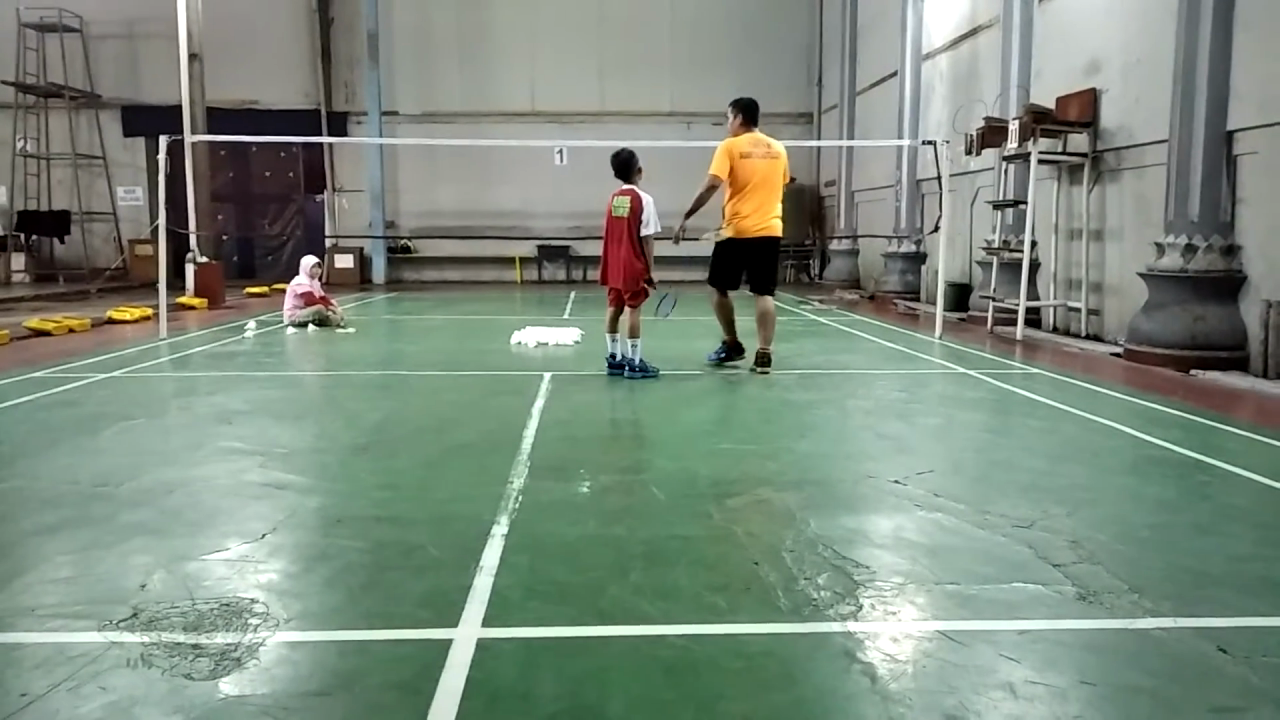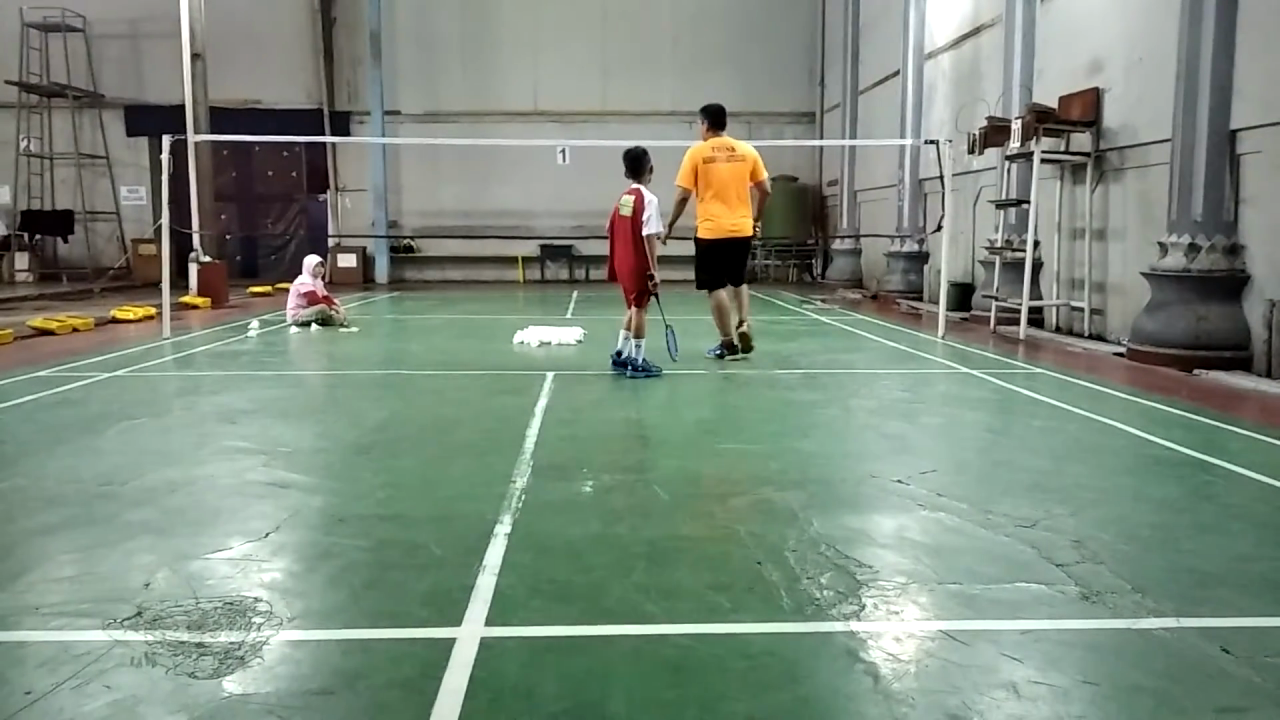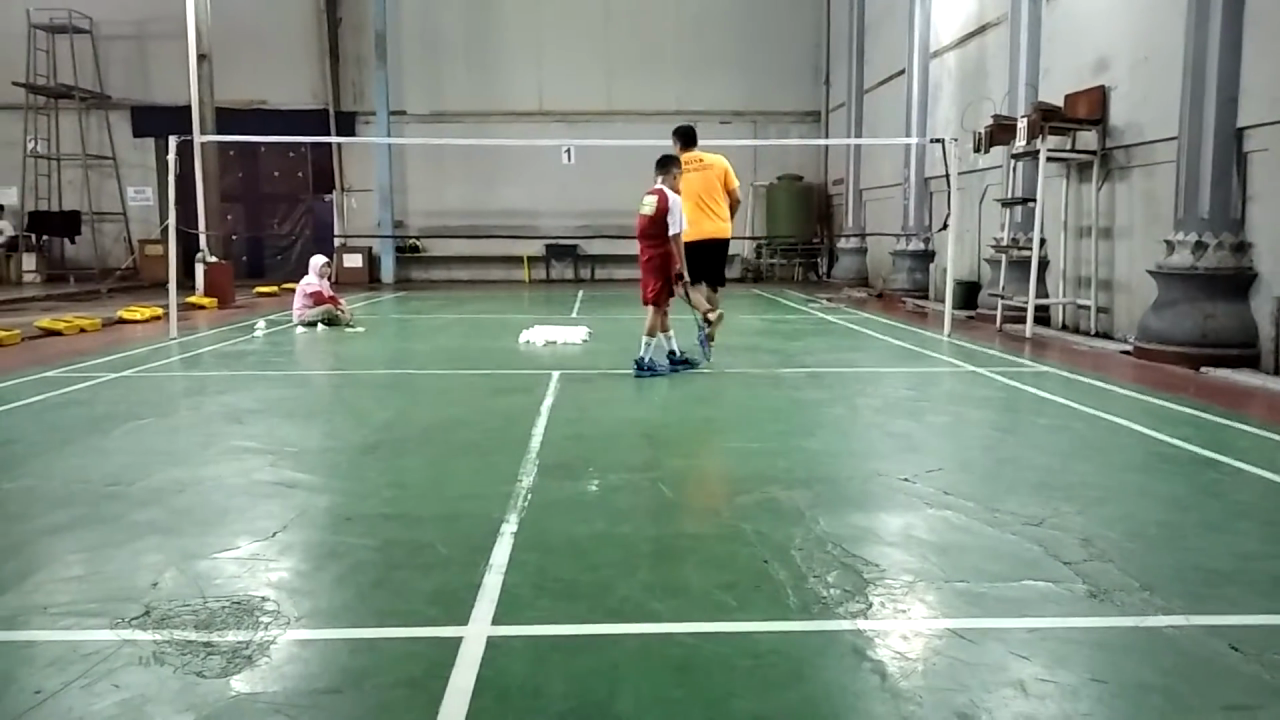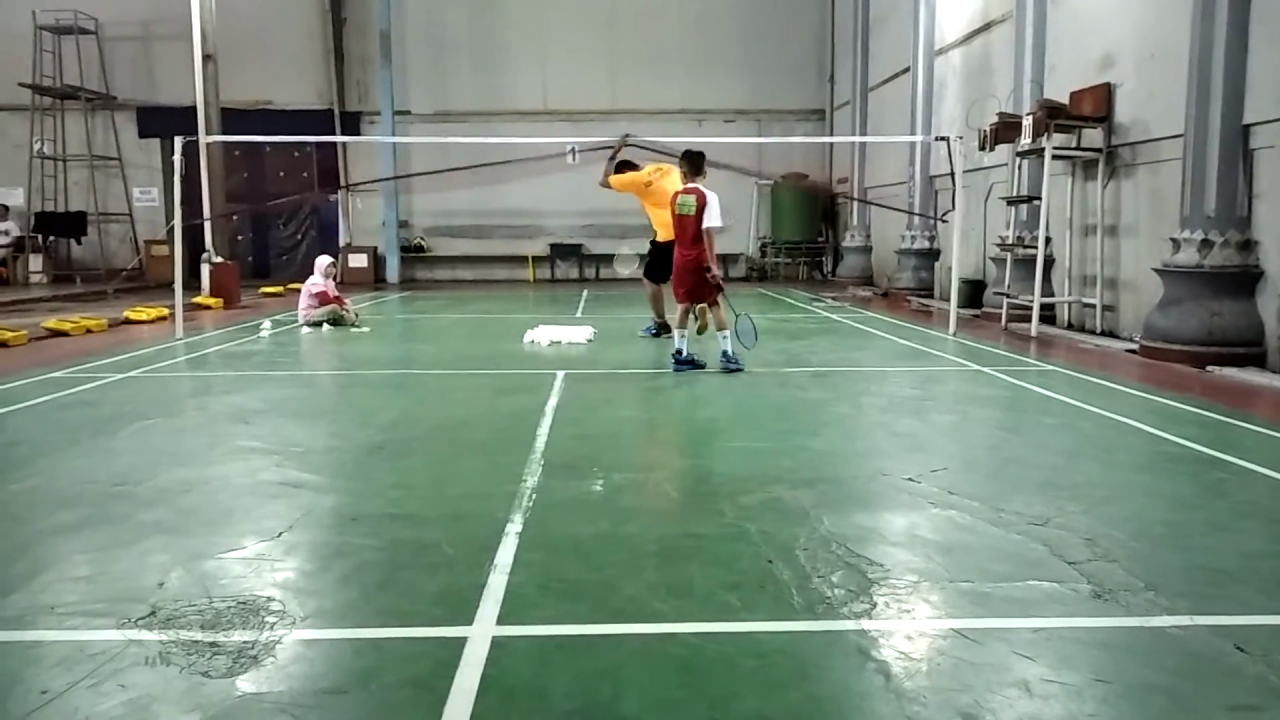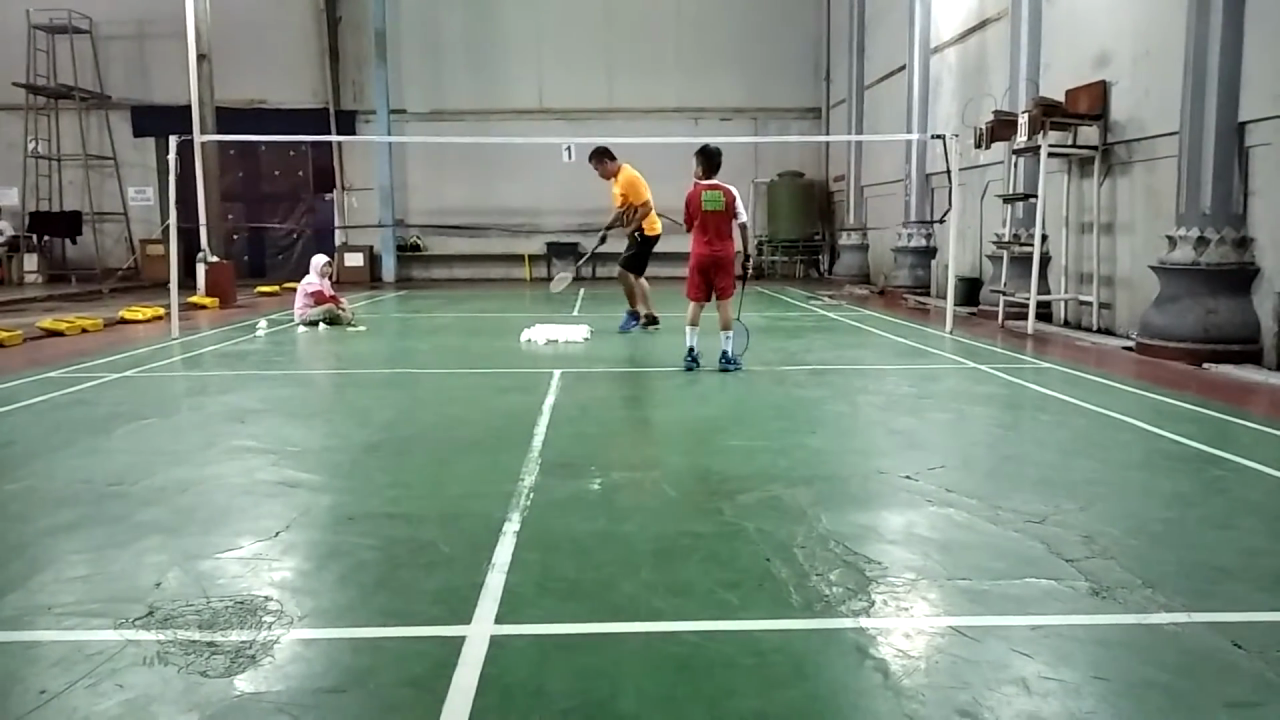
dt=0.5s
person 1, frame 1
left shoulder: (730, 146)
right shoulder: (778, 149)
left elbow: (712, 184)
left wrist: (686, 217)
left hip: (736, 231)
right hip: (770, 231)
left knee: (719, 289)
right knee: (764, 293)
left ankle: (732, 345)
right ankle: (764, 355)
person 1, frame 2
left shoulder: (696, 153)
right shoulder: (748, 151)
left elbow: (683, 195)
right elbow: (765, 190)
left wrist: (669, 226)
right wrist: (755, 219)
left hip: (711, 232)
right hip: (742, 230)
left knee: (716, 288)
right knee: (737, 282)
left ankle: (728, 344)
right ankle: (742, 325)
person 1, frame 3
right shoulder: (719, 162)
right elbow: (736, 198)
left hip: (691, 235)
right hip: (720, 234)
left knee: (691, 286)
right knee: (712, 285)
right ankle: (710, 329)
person 1, frame 4
left shoulder: (635, 179)
right shoulder: (668, 169)
left elbow: (604, 182)
left wrist: (613, 155)
left hip: (669, 236)
left knee: (650, 279)
left ankle: (662, 325)
person 1, frame 5
left shoulder: (629, 177)
right shoulder: (615, 178)
left elbow: (647, 207)
left wrist: (631, 229)
right wrist: (606, 229)
left hip: (646, 231)
right hip: (636, 231)
left knee: (624, 271)
right knee: (636, 275)
left ankle: (634, 313)
right ankle: (650, 316)
person 2, frame 1
left shoulder: (613, 198)
right shoulder: (643, 200)
left elbow: (611, 233)
right elbow: (646, 238)
right wrist: (650, 270)
left hip: (614, 265)
right hip: (633, 266)
left knee: (614, 309)
right knee: (633, 310)
left ankle: (615, 359)
right ankle: (634, 363)
person 2, frame 2
left shoulder: (623, 197)
right shoulder: (648, 199)
left elbow: (610, 229)
right elbow: (649, 238)
right wrist: (653, 271)
left hip: (623, 264)
right hip: (639, 266)
left knee: (634, 309)
right knee: (639, 310)
left ankle: (621, 355)
right ankle: (637, 363)
person 2, frame 3
left shoulder: (647, 197)
right shoulder: (671, 199)
right elbow: (675, 238)
right wrist: (681, 269)
left hip: (648, 260)
right hip: (662, 262)
left knee: (661, 308)
right knee: (656, 309)
left ankle: (674, 354)
right ankle: (644, 361)
person 2, frame 4
left shoulder: (676, 197)
right shoulder: (708, 197)
right elbow: (708, 232)
right wrist: (712, 264)
left hip: (680, 259)
right hip: (700, 260)
left knee: (684, 305)
right knee: (714, 304)
left ankle: (680, 355)
right ankle: (726, 354)
person 2, frame 5
left shoulder: (693, 194)
right shoulder: (730, 192)
left elbow: (689, 226)
right elbow: (743, 225)
right wrist: (747, 254)
left hip: (699, 256)
right hip: (723, 256)
left knee: (696, 303)
right knee: (723, 304)
left ankle: (691, 352)
right ankle: (726, 355)
